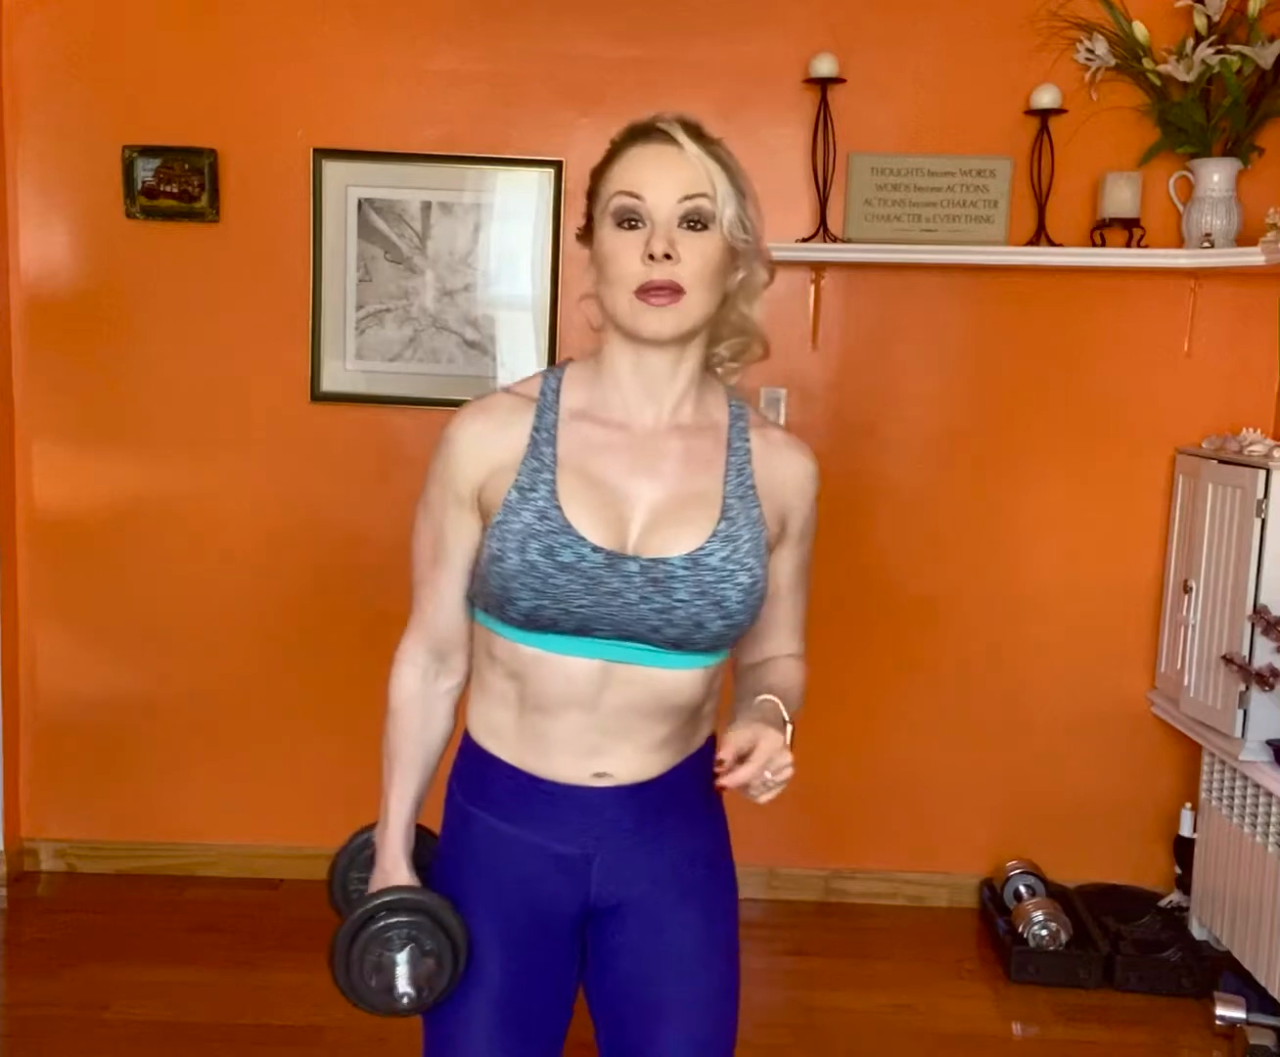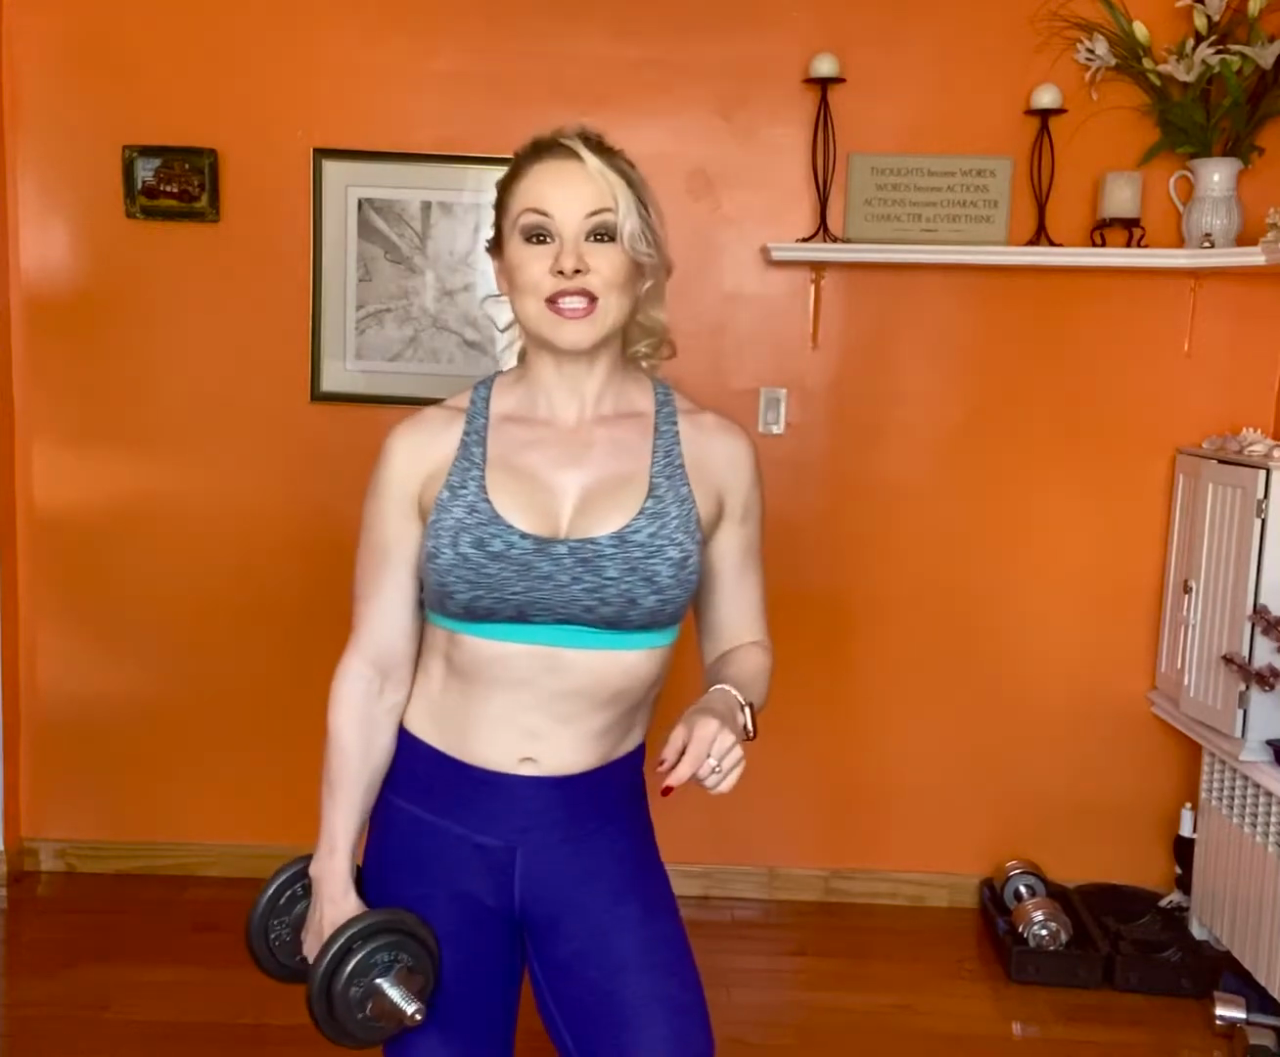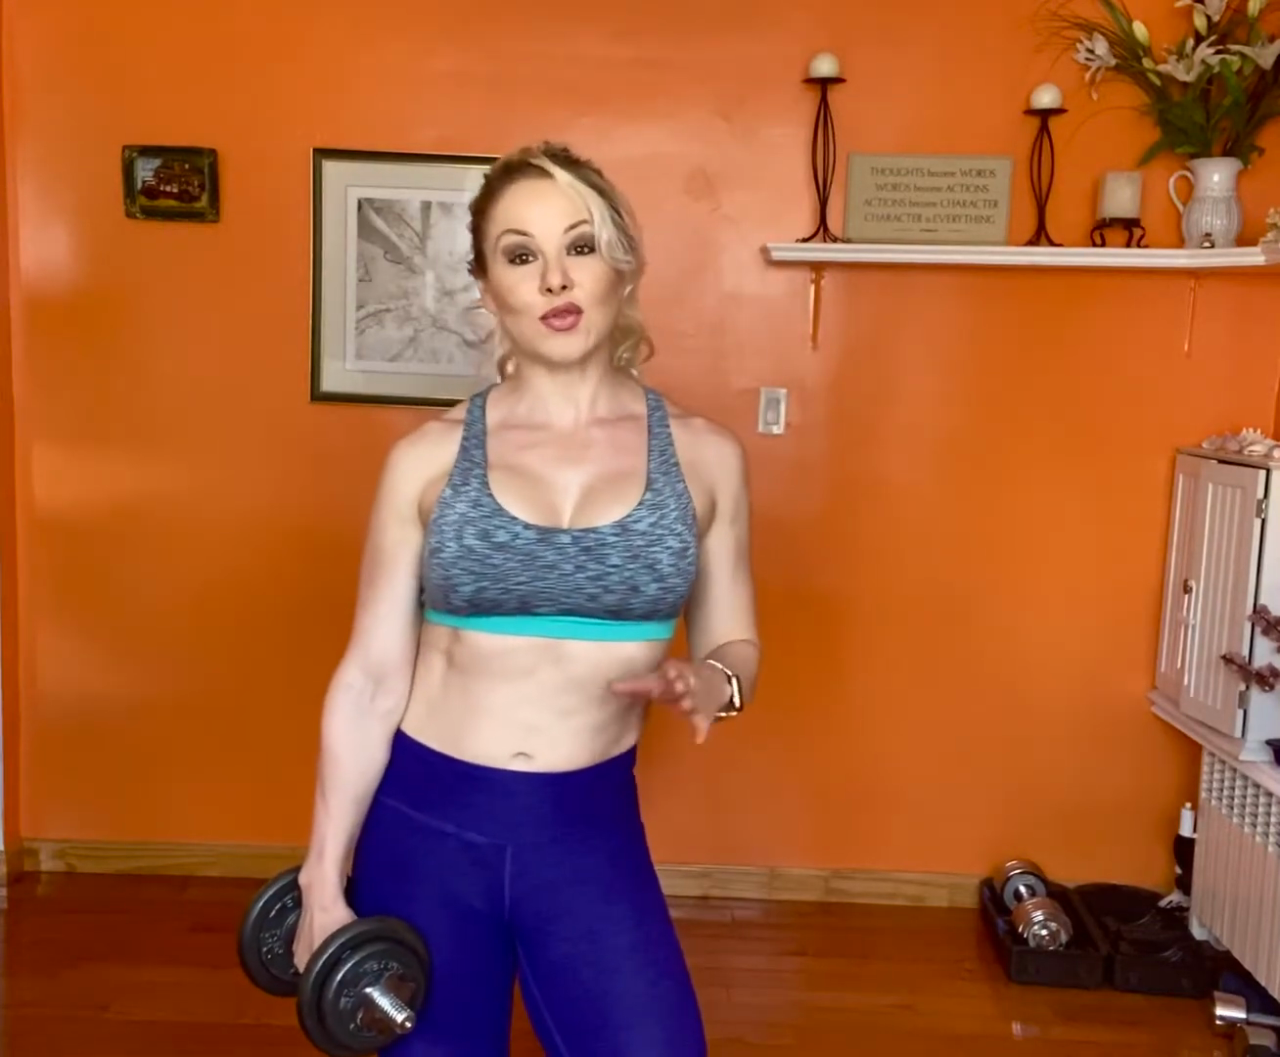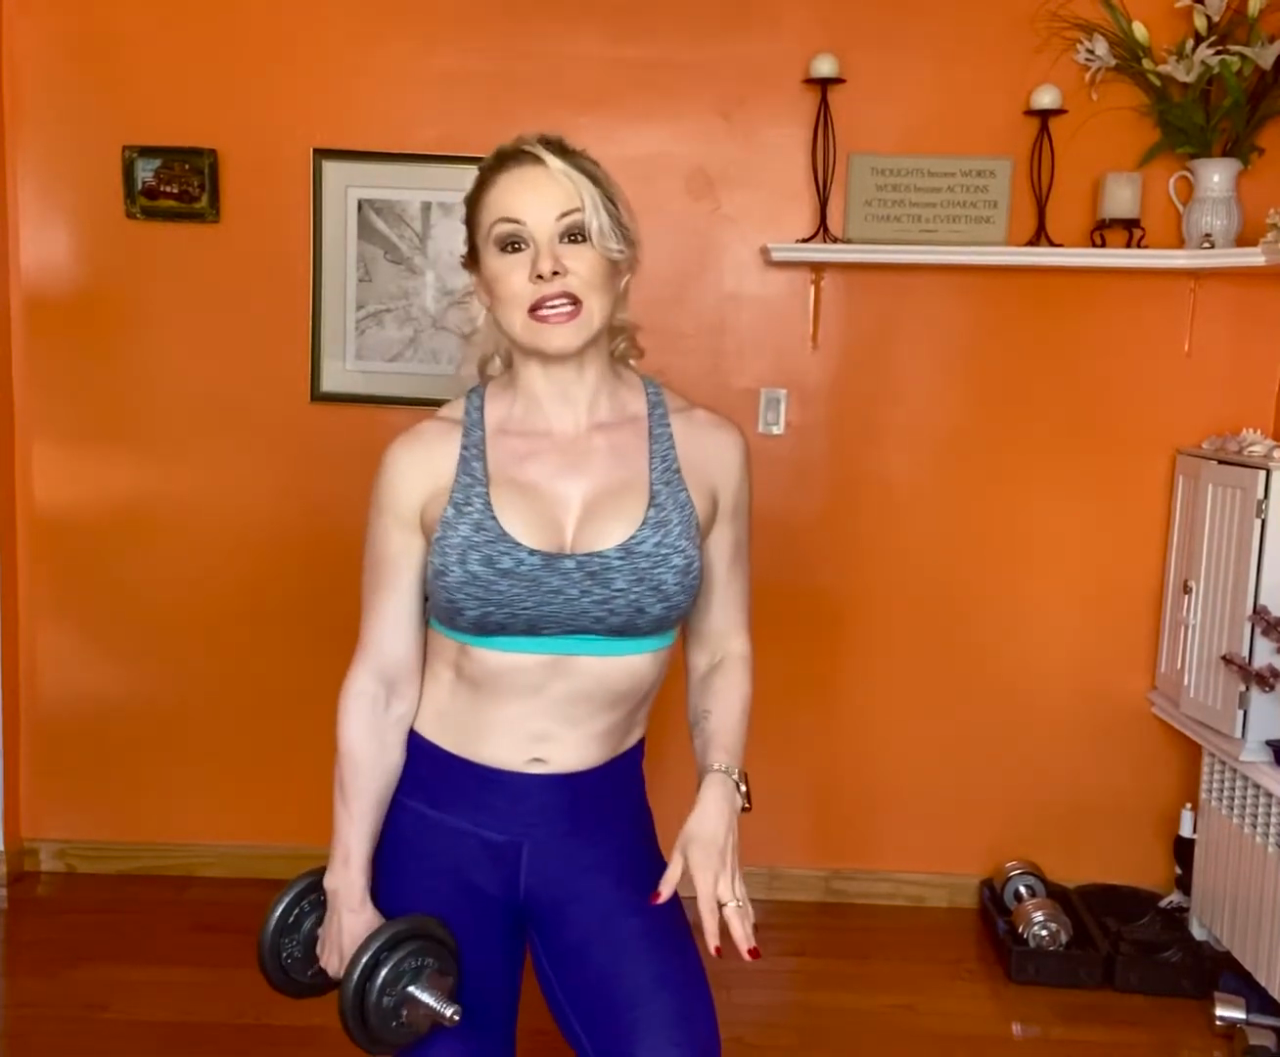
dt=1s
person 1, frame 1
left shoulder: (779, 467)
right shoulder: (490, 437)
right elbow: (432, 656)
left wrist: (768, 717)
right wrist: (392, 846)
left hip: (671, 841)
right hip: (499, 832)
person 1, frame 2
left shoulder: (712, 451)
right shoulder: (427, 446)
left elbow: (742, 644)
right elbow: (372, 670)
left wrist: (726, 707)
right wrist: (332, 871)
left hip: (600, 831)
right hip: (431, 823)
person 1, frame 3
left shoulder: (703, 454)
right shoulder: (430, 457)
left elbow: (734, 642)
right elbow: (369, 678)
left wrist: (710, 677)
right wrist: (323, 879)
left hip: (590, 832)
right hip: (422, 824)
person 1, frame 4
left shoulder: (704, 448)
right shoulder: (424, 458)
left elbow: (721, 649)
right elbow: (379, 680)
left wrist: (719, 792)
right wrist: (348, 882)
left hip: (602, 825)
right hip: (437, 822)
